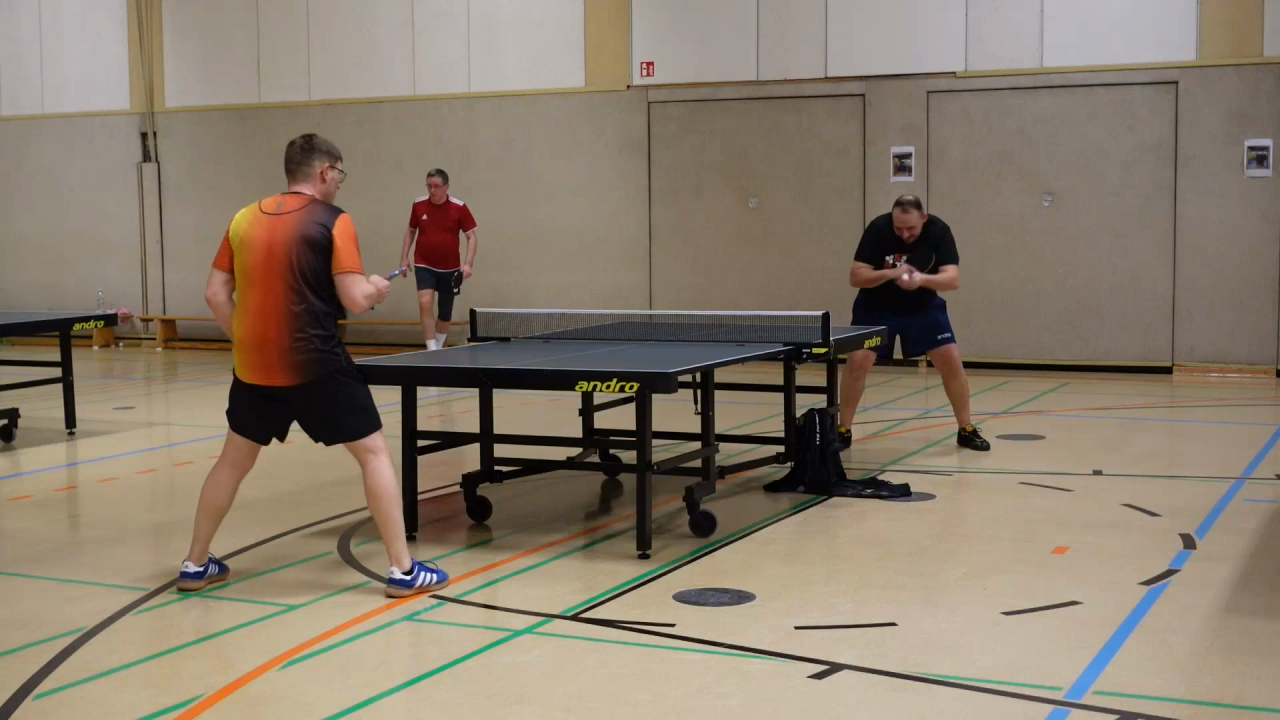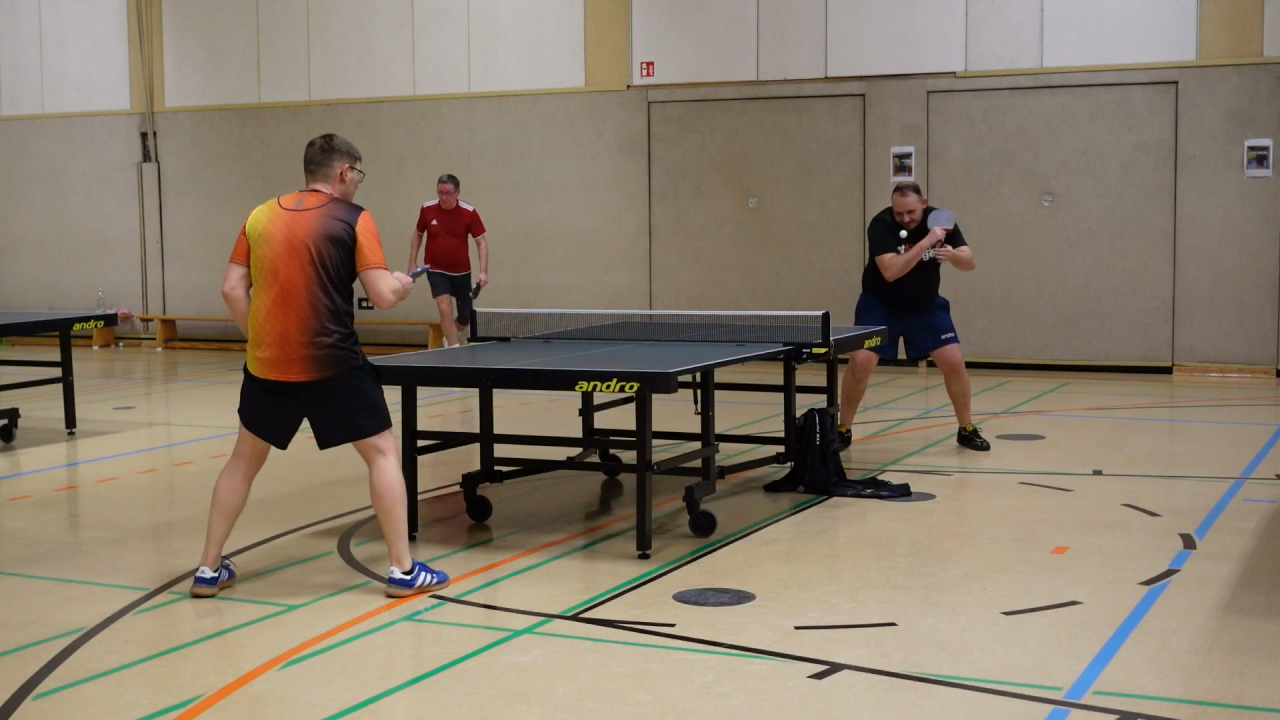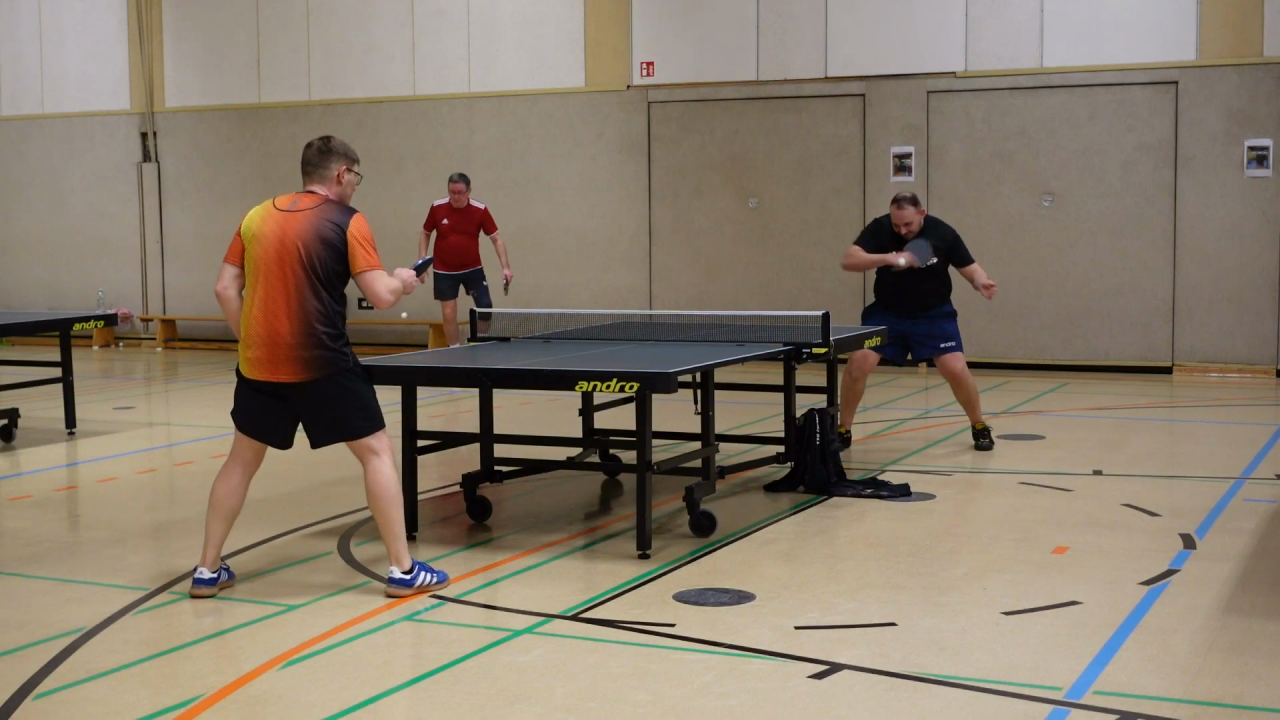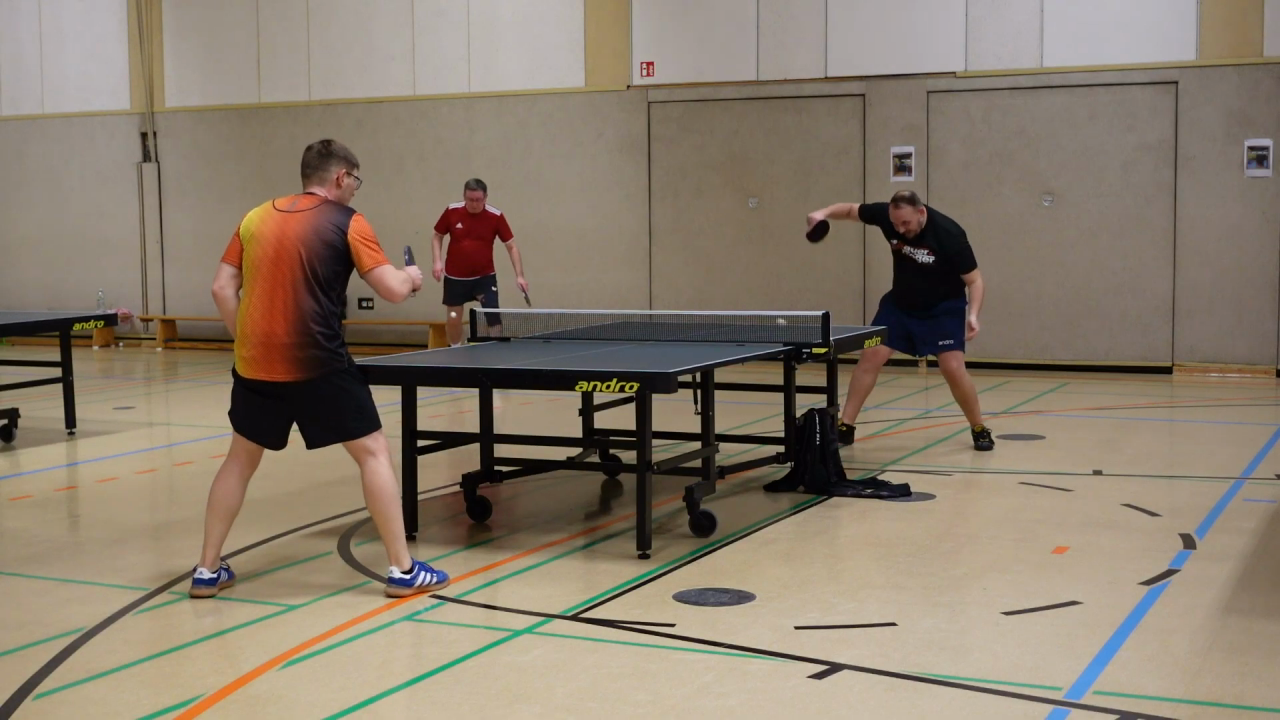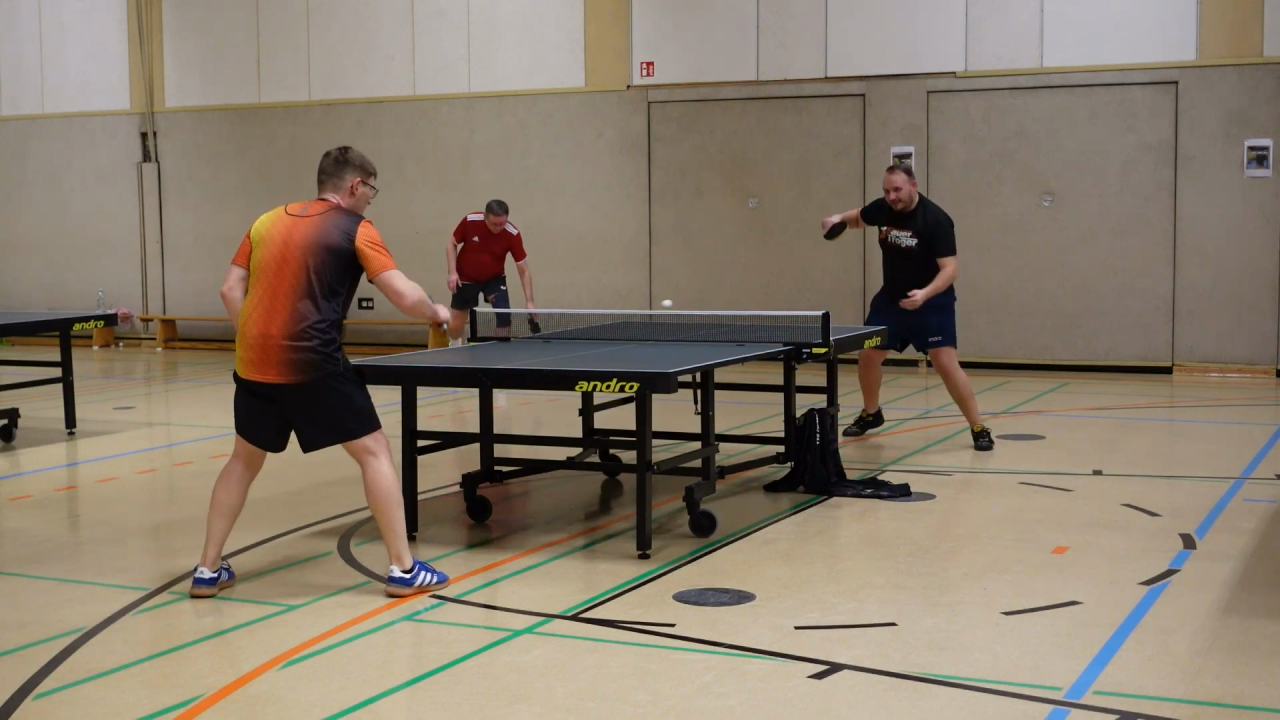
dt=0.2s
person 1, frame 1
left shoulder: (244, 218)
right shoulder: (333, 221)
left elbow: (216, 294)
right elbow: (355, 301)
right wrist: (376, 287)
left hip: (254, 367)
right hip: (317, 365)
left knee: (233, 460)
right knee: (374, 453)
left ankle: (195, 563)
right ankle: (403, 569)
person 1, frame 2
left shoulder: (261, 216)
right shoulder: (353, 219)
left elbow: (233, 289)
right elbow: (384, 295)
right wrist: (402, 283)
left hip: (266, 364)
right hip: (330, 362)
left knee: (244, 460)
right knee: (383, 452)
left ankle: (209, 569)
right ankle: (404, 570)
person 1, frame 3
left shoulder: (256, 216)
right shoulder: (347, 222)
left elbow: (225, 289)
right elbow: (382, 296)
right wrist: (403, 280)
left hip: (258, 364)
right hip: (322, 363)
left knee: (240, 461)
right knee: (377, 453)
left ankle: (207, 569)
right ankle: (402, 569)
person 1, frame 4
left shoulder: (255, 218)
right shoulder: (347, 222)
left elbow: (222, 289)
right elbow: (393, 291)
right wrist: (410, 275)
left hip: (255, 364)
right hip: (317, 363)
left knee: (239, 461)
right knee: (373, 453)
left ankle: (207, 570)
right ankle: (403, 569)
person 1, frame 5
left shoulder: (267, 221)
right shoulder: (355, 228)
left elbow: (231, 289)
right elbow: (405, 297)
right wrist: (435, 310)
left hip: (254, 365)
right hip: (313, 365)
left knee: (243, 462)
right knee: (375, 453)
left ankle: (208, 569)
right ankle: (403, 569)
person 2, frame 1
left shoulder: (939, 231)
right shoulder: (878, 229)
left elbow: (952, 279)
right elbow: (857, 276)
left wrist: (922, 280)
right wrist: (888, 274)
left hip: (923, 305)
right hip: (877, 303)
left knee: (951, 360)
right knee: (858, 359)
left ankle: (966, 430)
right ankle: (842, 430)
person 2, frame 2
right shoulder: (881, 224)
left elbow: (969, 263)
right elbow: (891, 272)
left wrist: (951, 254)
right wrist: (925, 243)
left hip: (926, 306)
right hip: (880, 305)
left knee: (954, 362)
right knee: (861, 361)
left ankle: (967, 430)
right ankle: (843, 430)
person 2, frame 3
left shoulder: (942, 233)
right shoulder: (880, 228)
left elbow: (971, 270)
right elbow: (849, 260)
left wrist: (982, 283)
right wrist: (887, 259)
left hip: (934, 313)
right hip: (887, 311)
left knee: (956, 370)
right knee: (858, 361)
left ankle: (980, 427)
right ankle: (842, 431)
person 2, frame 4
left shoulder: (949, 233)
right shoulder: (886, 214)
left elbow: (974, 280)
right elbow: (851, 210)
left wrist: (972, 315)
right wrist: (824, 213)
left hip: (942, 308)
right hip: (900, 304)
left knee: (954, 368)
right knee: (870, 357)
left ankle: (979, 429)
right ankle: (845, 426)
person 2, frame 5
left shoulder: (936, 219)
right shoulder: (883, 208)
left elbow: (949, 269)
right elbow: (857, 219)
left wrist: (925, 294)
right wrist: (838, 218)
left hip: (932, 302)
right hip: (891, 299)
left knee: (946, 364)
right knee: (868, 355)
left ankle: (979, 428)
right ankle: (871, 413)
person 3, frame 1
left shoulder: (459, 207)
right shoulder: (418, 205)
left elbow: (471, 237)
right elbow: (411, 231)
left wrist: (468, 263)
right wrist: (404, 257)
left hip: (450, 268)
right hip: (424, 265)
left knee: (445, 311)
right knee: (425, 304)
left ankle: (438, 350)
right ankle: (431, 348)
person 3, frame 2
left shoulder: (469, 212)
right shoulder: (427, 209)
left elbow: (481, 242)
right elbow: (418, 235)
left wrist: (483, 271)
right wrist: (412, 262)
left hip: (462, 272)
right hip: (436, 270)
left knee: (465, 316)
right knee: (445, 310)
left ankle: (449, 343)
person 3, frame 3
left shoulder: (480, 210)
right shoulder: (437, 208)
left elbow: (496, 239)
right elbow: (425, 233)
left wrist: (505, 266)
left hip: (473, 269)
right hip: (444, 270)
left knee: (486, 308)
right knee: (449, 314)
person 3, frame 4
left shoulder: (496, 217)
right shoulder: (451, 211)
left elbow: (511, 246)
right elbow: (437, 236)
left wrist: (519, 275)
right wrist: (437, 260)
left hip: (485, 275)
right hip: (455, 275)
left knee: (493, 314)
right knee: (453, 320)
person 3, frame 5
left shoulder: (513, 235)
right shoulder: (470, 221)
left elbow: (523, 269)
right elbow: (452, 244)
left wrist: (529, 301)
right wrist: (452, 272)
left hip: (494, 278)
right hip: (465, 278)
left knee: (504, 314)
right knee: (456, 323)
